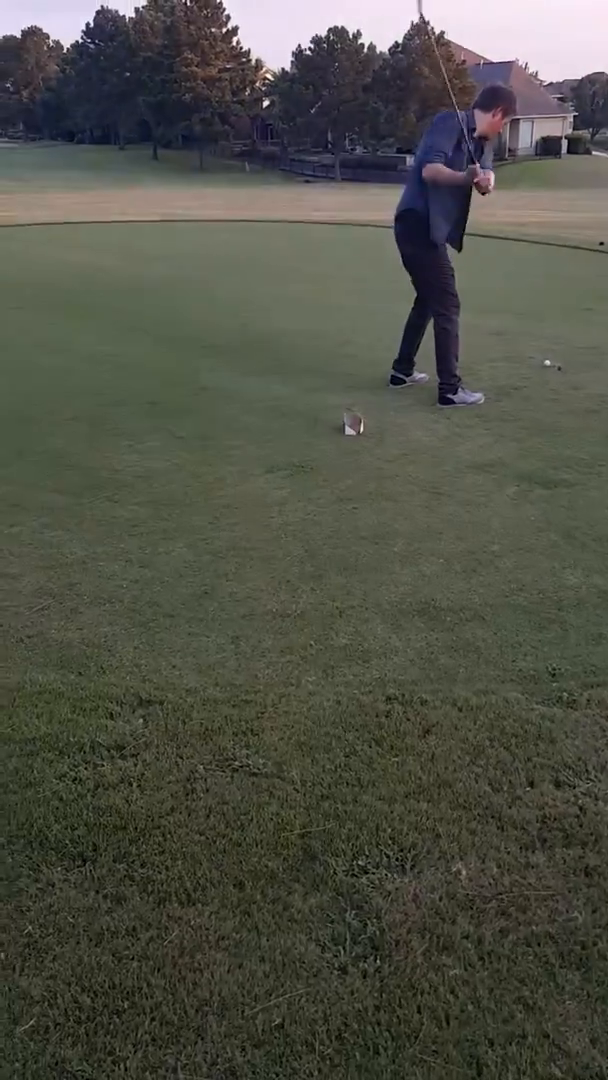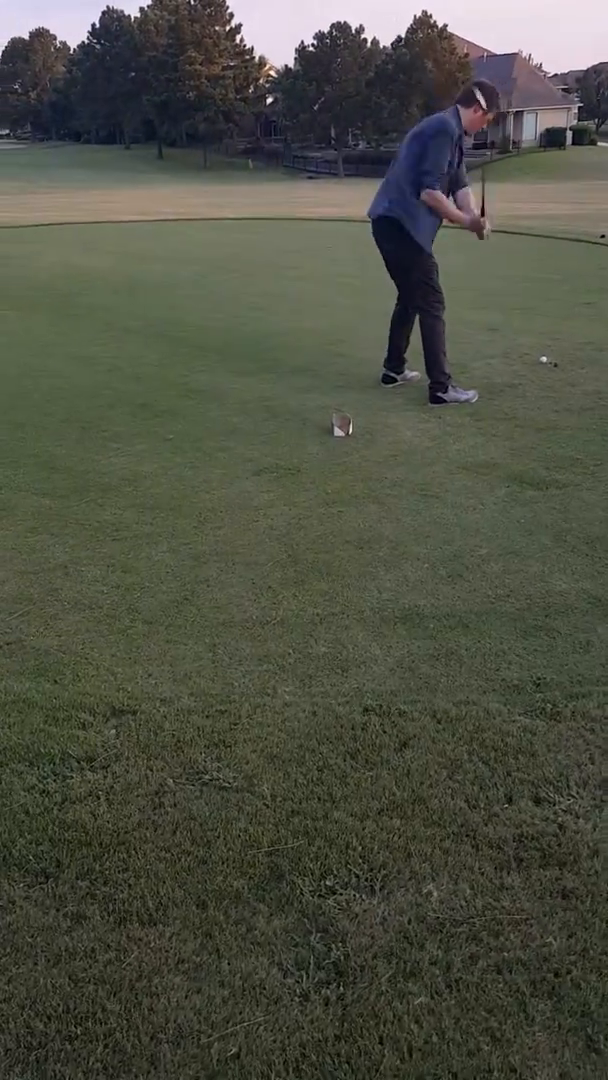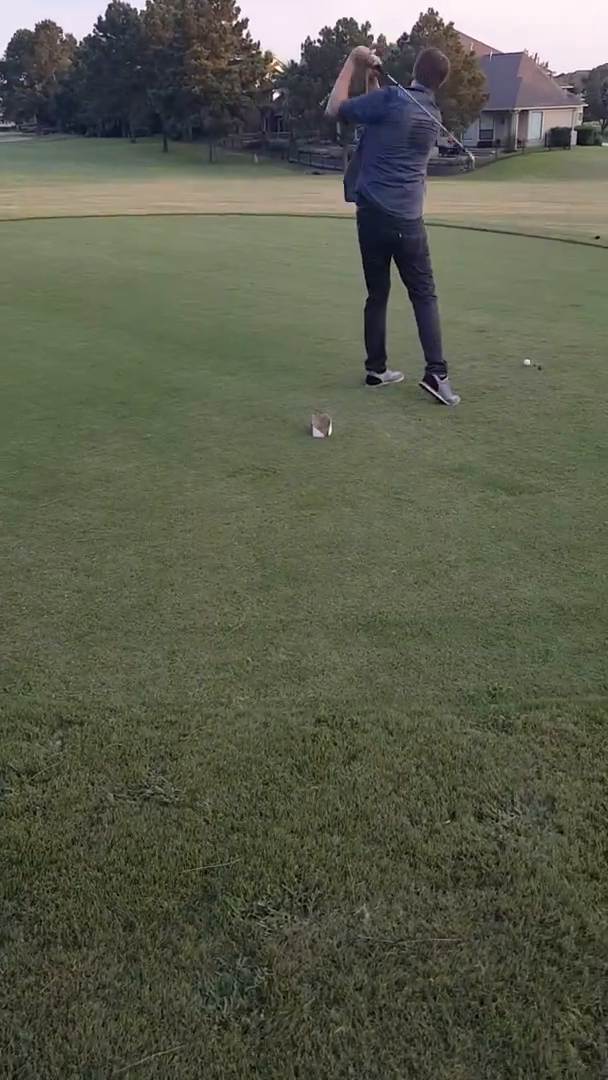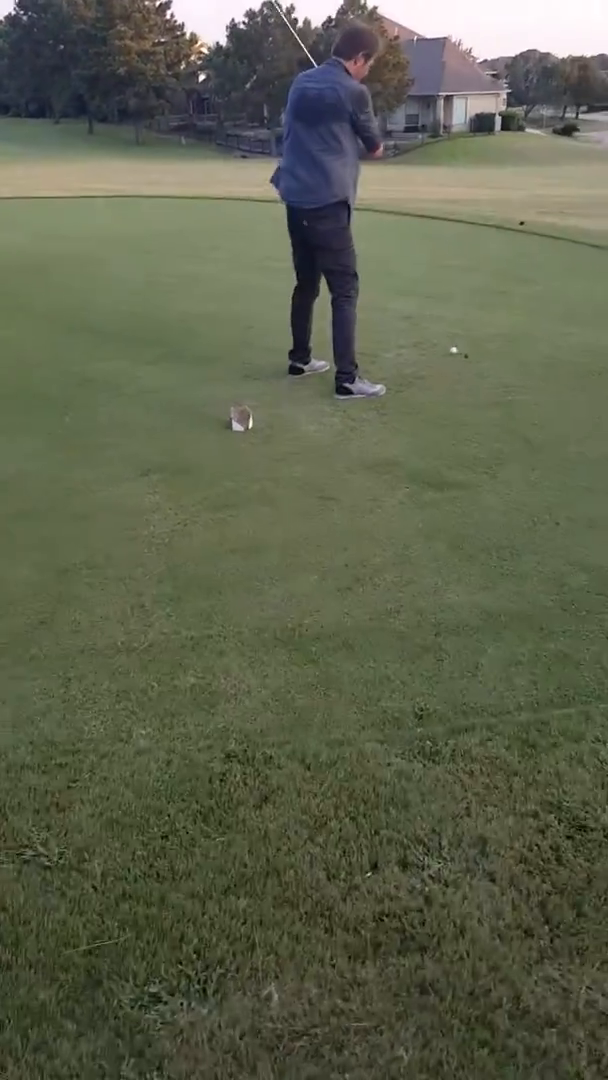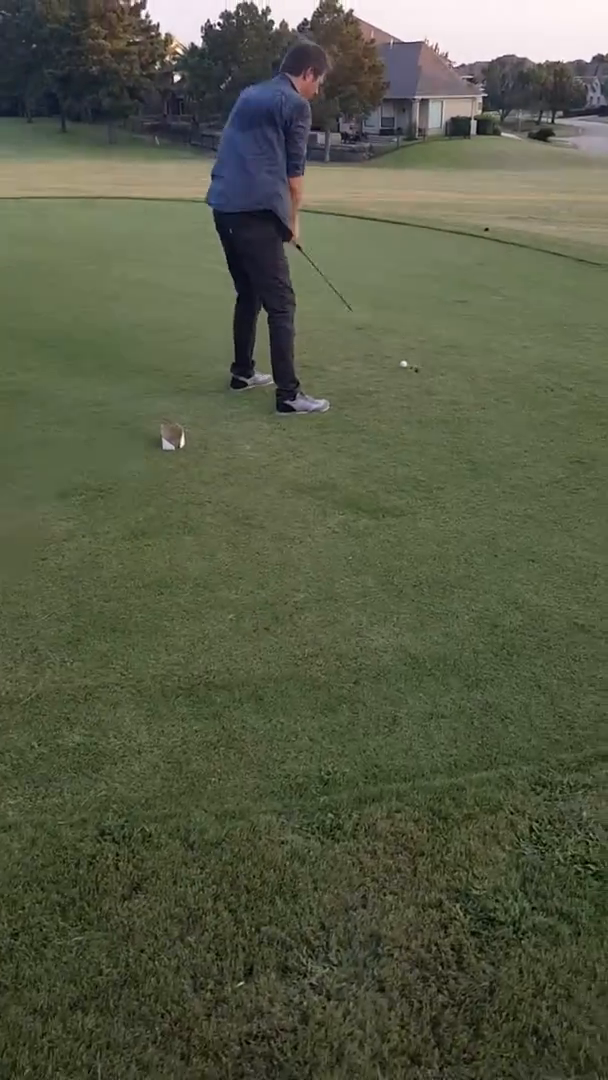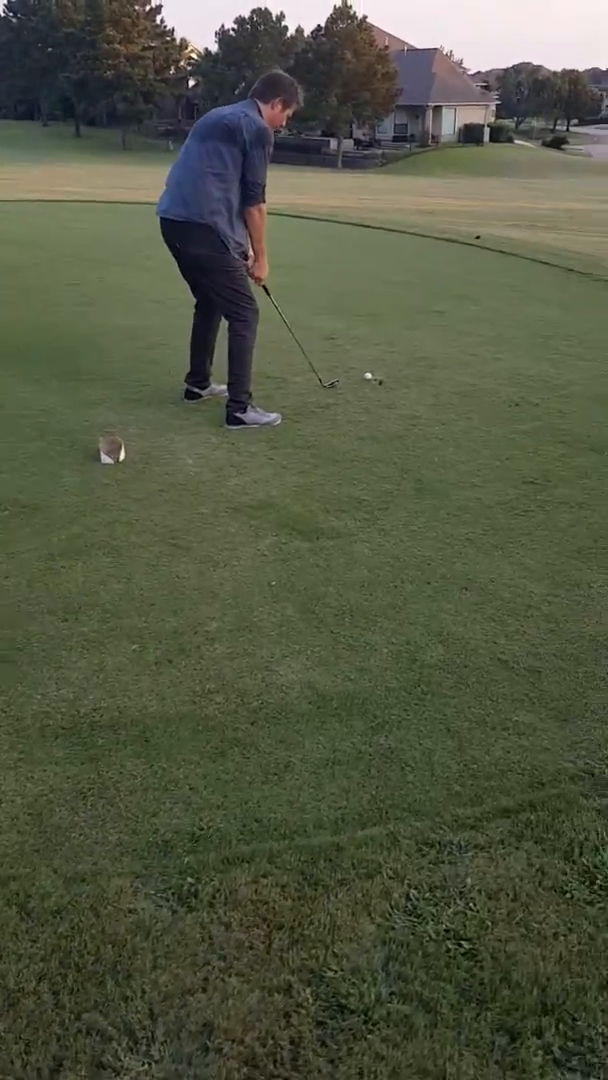
dt=0.7s
person 1, frame 1
left shoulder: (481, 142)
right shoulder: (451, 121)
left elbow: (486, 179)
right elbow: (429, 170)
left wrist: (483, 179)
right wrist: (463, 177)
left hip: (429, 227)
right hip: (419, 223)
left knee: (427, 300)
right knee: (447, 306)
left ankle: (403, 370)
right ankle: (450, 389)
person 1, frame 2
left shoulder: (445, 128)
right shoulder: (445, 132)
left elbow: (460, 187)
right elbow: (428, 194)
left wrist: (475, 215)
right wrist: (465, 220)
left hip: (388, 223)
right hip: (403, 227)
left knee: (409, 298)
right knee: (431, 306)
left ankle: (394, 368)
right ankle: (440, 386)
person 1, frame 3
left shoulder: (392, 100)
right shoulder: (433, 116)
left elbow: (336, 109)
left wrist: (354, 61)
right wrist: (373, 77)
left hip: (372, 215)
right hip: (408, 220)
left knee: (377, 295)
right knee: (424, 296)
left ankle: (376, 369)
right ankle: (436, 371)
person 1, frame 4
left shoulder: (301, 83)
right shoulder: (354, 92)
right elbow: (375, 150)
left hip: (295, 199)
right hip: (327, 203)
left knee: (305, 283)
right knee: (344, 289)
left ankle: (300, 359)
right ankle: (347, 377)
person 1, frame 5
left shoulder: (249, 96)
right shoulder: (295, 105)
right elbow: (294, 174)
left wrist: (282, 214)
right wrist: (292, 219)
left hip: (225, 207)
right hip: (256, 212)
left knee: (248, 294)
right knee: (280, 302)
left ankle: (242, 372)
right ankle: (288, 394)
person 1, frame 6
left shoulder: (219, 116)
right shoulder: (257, 129)
right elbow: (253, 201)
left wrist: (240, 247)
right wrist: (261, 257)
left hip: (174, 220)
right hip: (202, 226)
left knee: (209, 303)
right knee: (244, 314)
left ankle: (197, 383)
right ankle: (239, 408)
